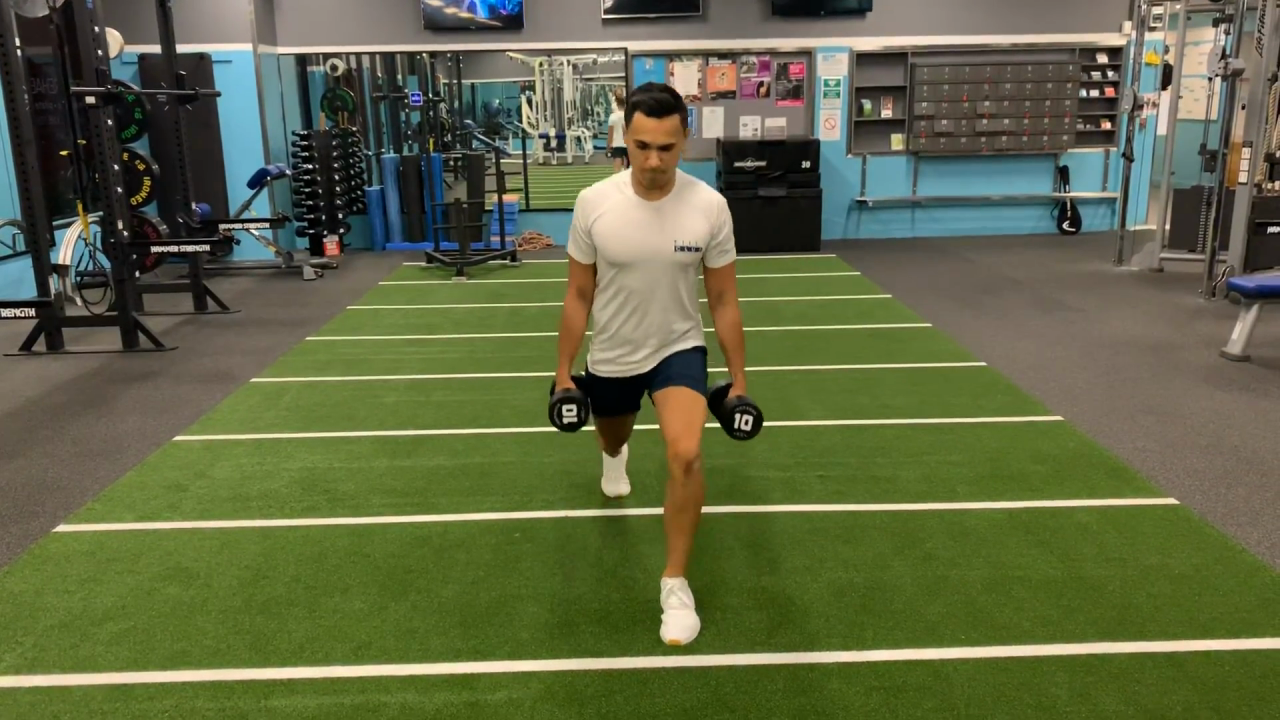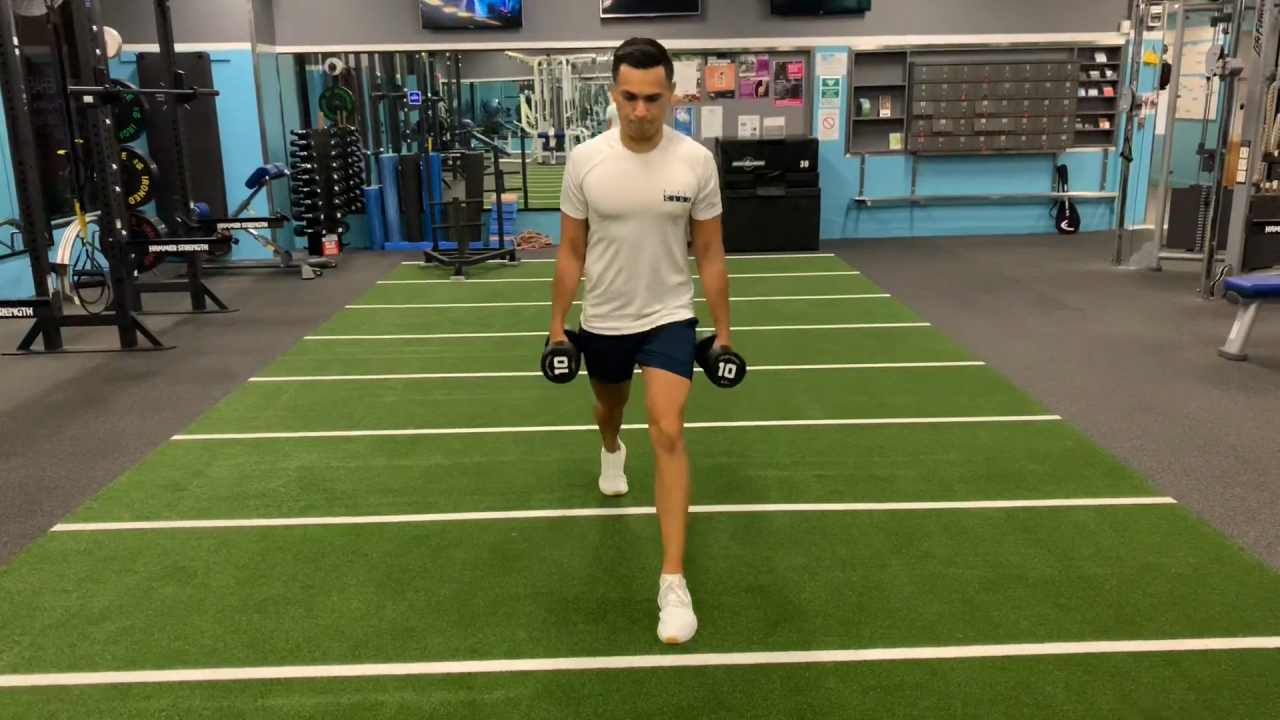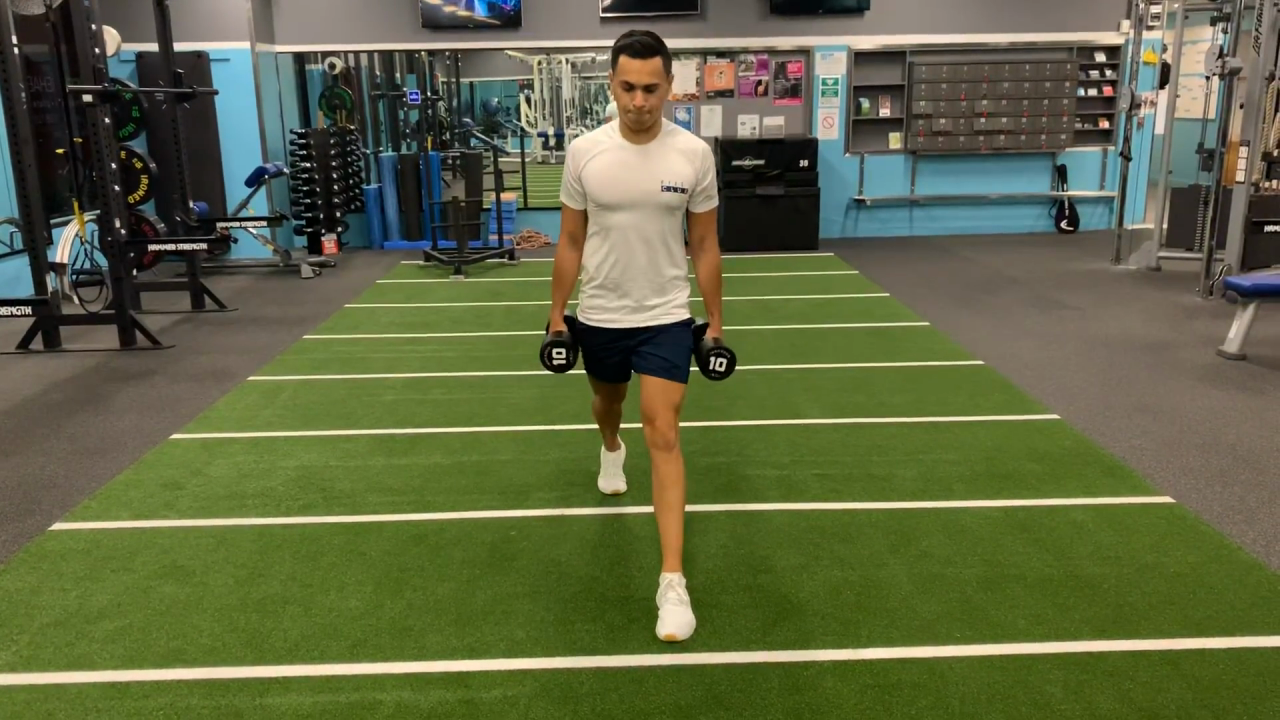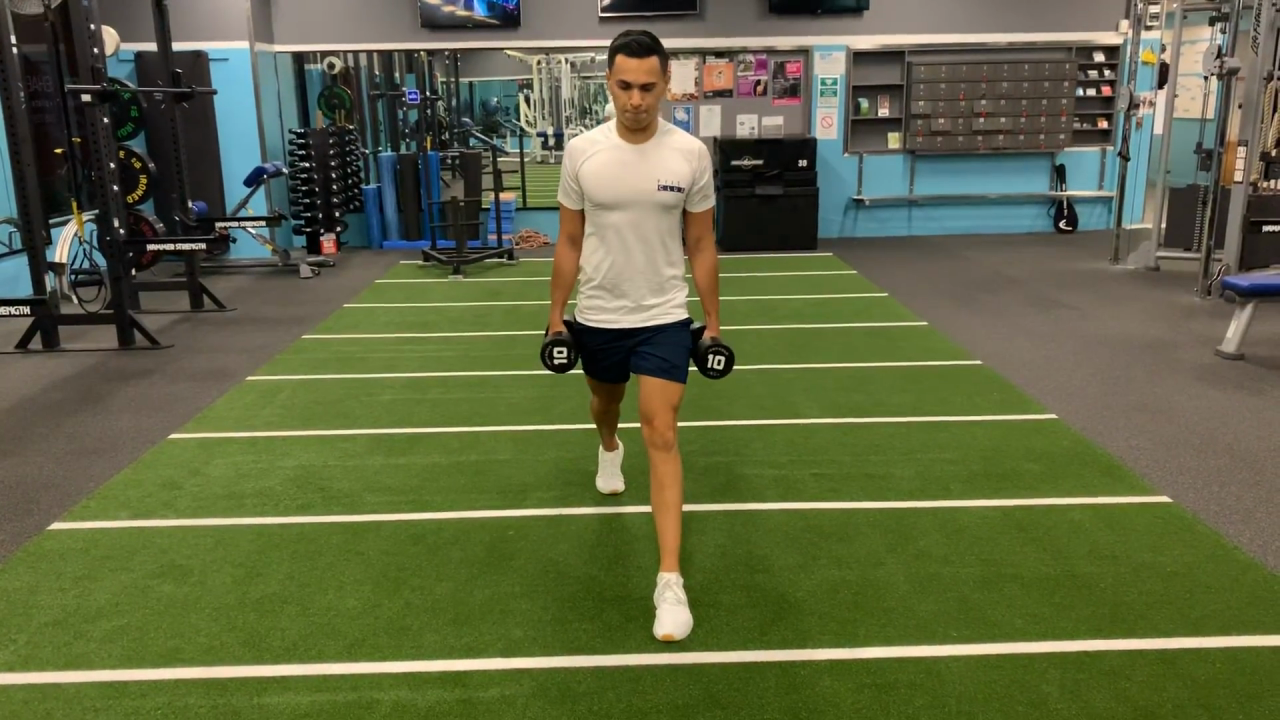
dt=0.3s
person 1, frame 1
left shoulder: (709, 206)
right shoulder: (594, 203)
left elbow: (724, 300)
right elbow: (579, 295)
left wrist: (738, 377)
right wrist: (563, 370)
left hip: (679, 349)
right hip: (611, 358)
left knee: (684, 454)
right knee: (612, 437)
left ankle: (674, 582)
right ankle: (614, 455)
person 1, frame 2
left shoulder: (696, 160)
right shoulder: (585, 159)
left elbow: (710, 255)
right elbow: (571, 252)
left wrist: (724, 330)
right wrist: (556, 325)
left hip: (669, 317)
right hip: (603, 321)
left knee: (667, 435)
right knee: (608, 407)
left ankle: (673, 579)
right ankle: (611, 449)
person 1, frame 3
left shoulder: (694, 153)
right shoulder: (584, 151)
left elbow: (705, 246)
right elbow: (571, 242)
left wrist: (715, 321)
right wrist: (556, 314)
left hip: (667, 317)
right hip: (600, 316)
left knee: (662, 437)
right knee: (607, 402)
left ankle: (673, 581)
right ankle: (610, 450)
person 1, frame 4
left shoulder: (690, 153)
right shoulder: (582, 151)
left elbow: (701, 246)
right elbow: (569, 242)
left wrist: (713, 321)
right wrist: (555, 314)
left hip: (664, 317)
right hip: (598, 317)
left knee: (661, 436)
right knee: (605, 401)
left ankle: (670, 580)
right ankle: (608, 448)
